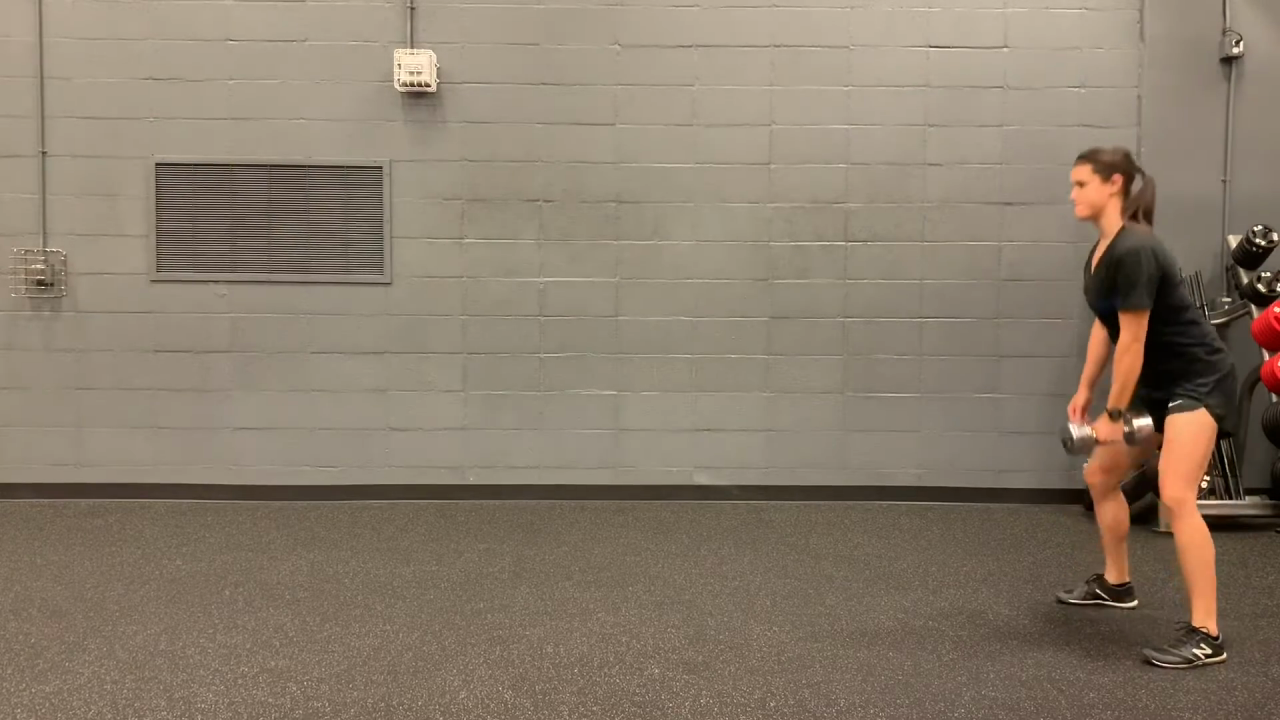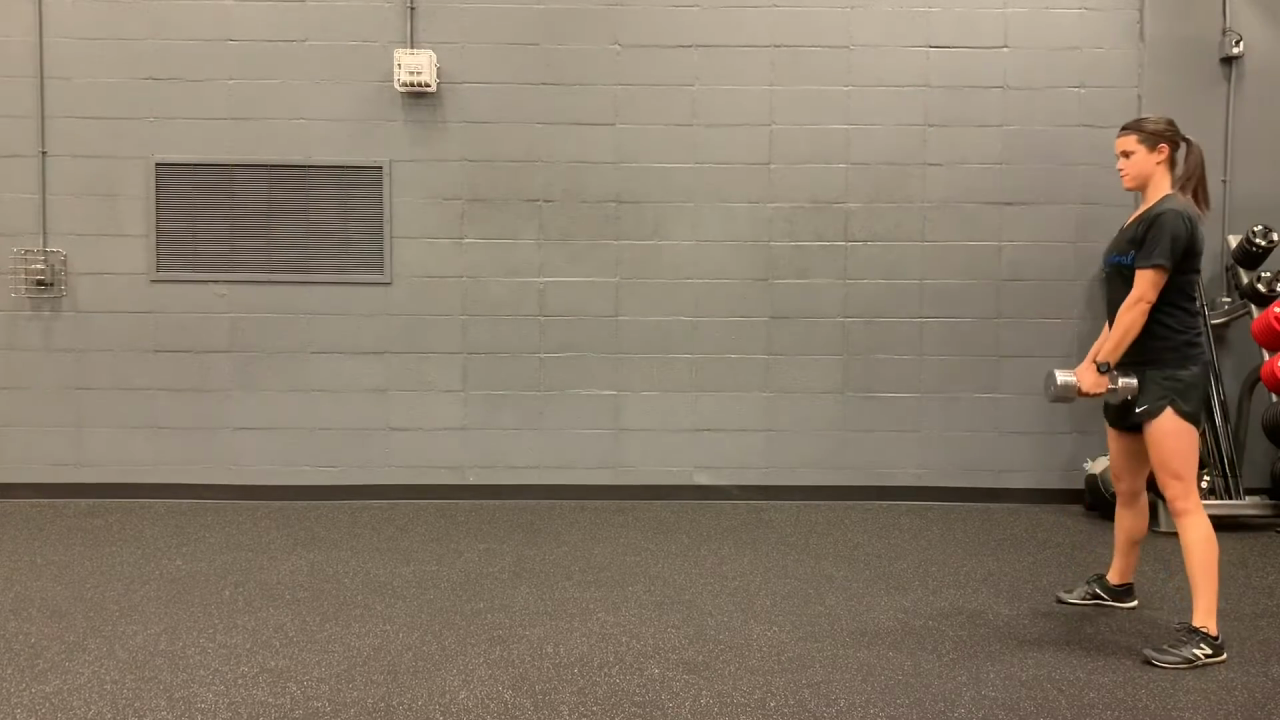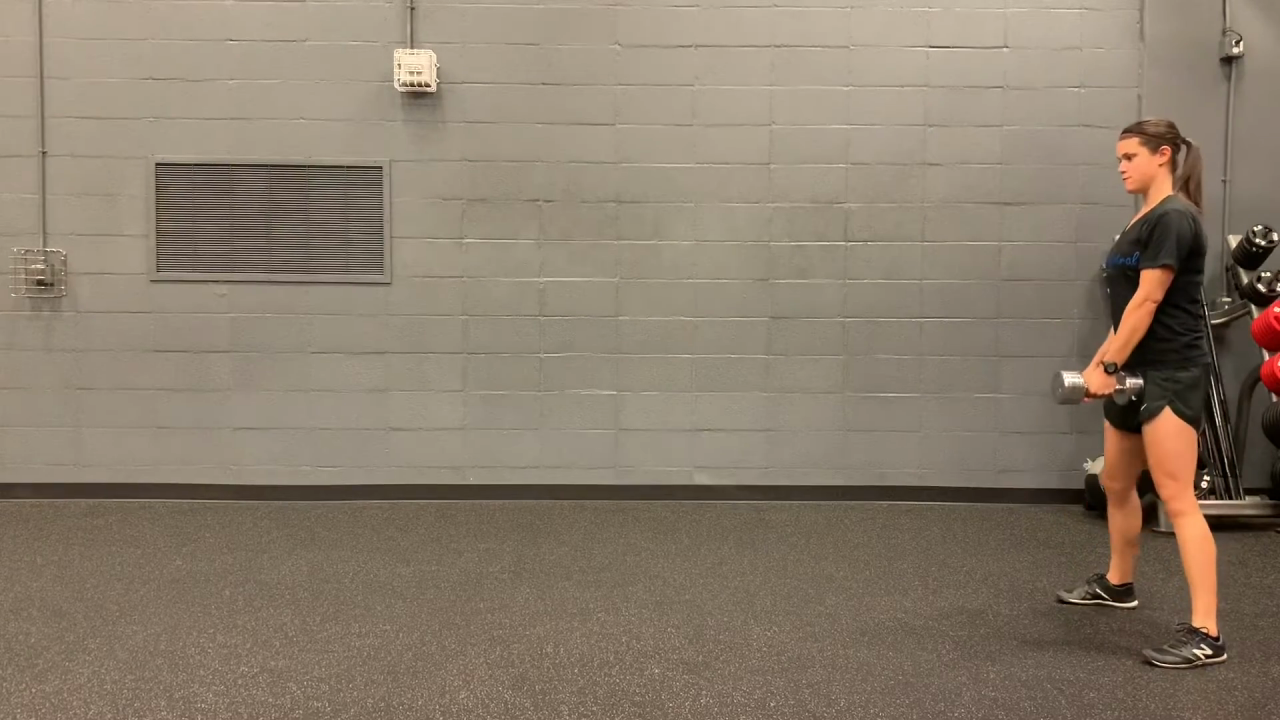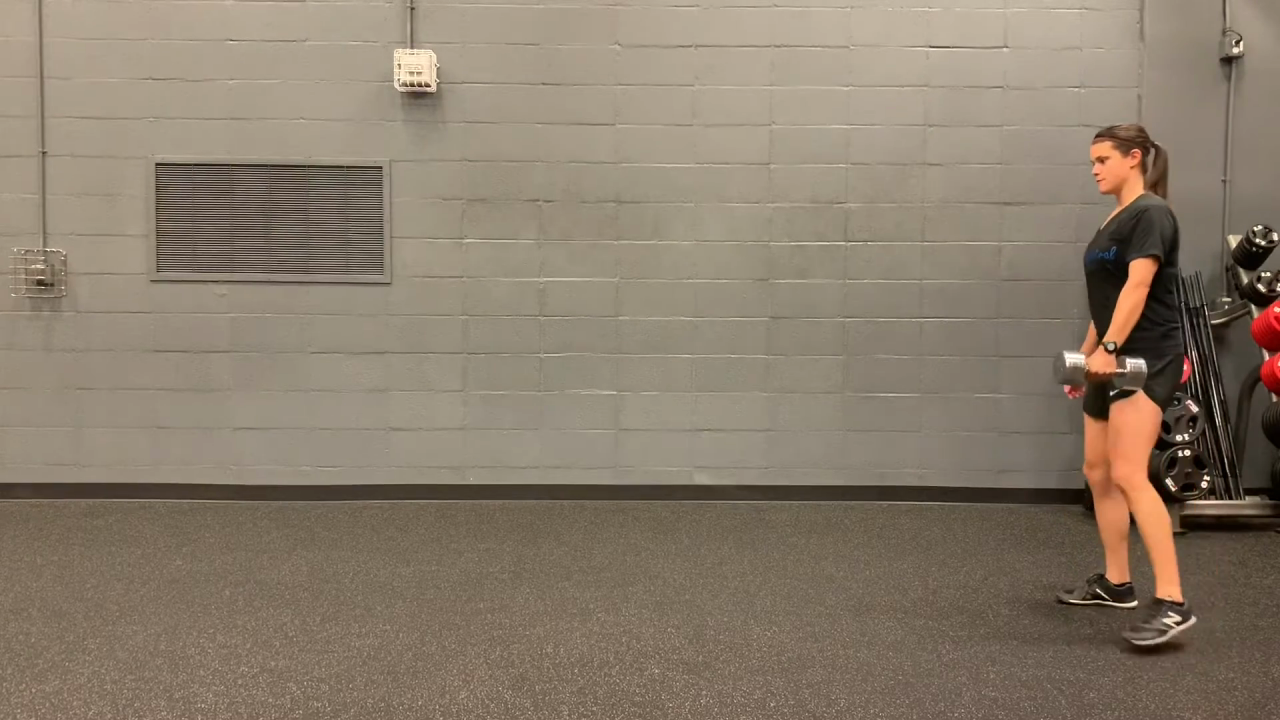
dt=0.4s
person 1, frame 1
left shoulder: (1134, 250)
right shoulder: (1099, 249)
left elbow: (1132, 341)
right elbow: (1104, 328)
left wrist: (1114, 416)
right wrist: (1084, 390)
left hip: (1199, 380)
right hip: (1154, 383)
left knee: (1175, 497)
right knee: (1098, 475)
left ankle: (1206, 633)
right ankle: (1115, 582)
person 1, frame 2
left shoulder: (1171, 216)
right shoulder: (1144, 216)
left elbow: (1142, 301)
left wrist: (1101, 365)
right wrist: (1091, 360)
left hip: (1170, 374)
right hip: (1135, 372)
left knee: (1181, 499)
right knee: (1126, 488)
left ankle: (1205, 633)
right ankle: (1117, 583)
person 1, frame 3
left shoulder: (1174, 218)
right shoulder: (1145, 219)
left elbow: (1148, 302)
left wrist: (1108, 367)
right wrist: (1099, 364)
left hip: (1171, 375)
right hip: (1136, 373)
left knee: (1177, 500)
right knee: (1116, 486)
left ankle: (1205, 633)
right ankle: (1117, 583)
person 1, frame 4
left shoulder: (1151, 214)
right shoulder: (1114, 220)
left elbow: (1137, 289)
left wrist: (1109, 347)
right wrist: (1087, 356)
left hip: (1146, 361)
right hip: (1115, 361)
left knee: (1127, 475)
right knee: (1098, 475)
left ankle: (1171, 602)
right ankle: (1116, 581)
